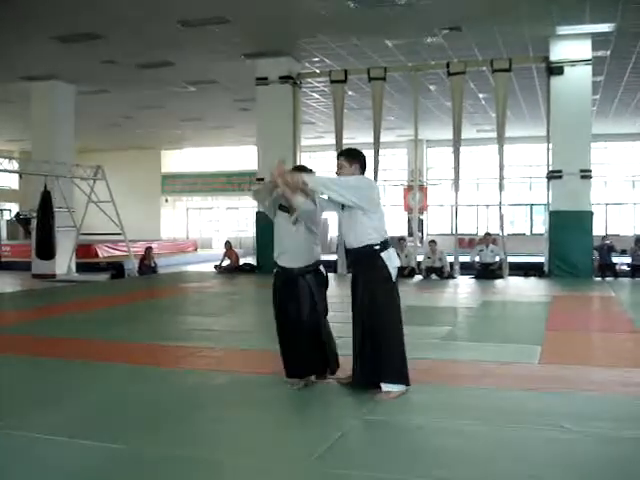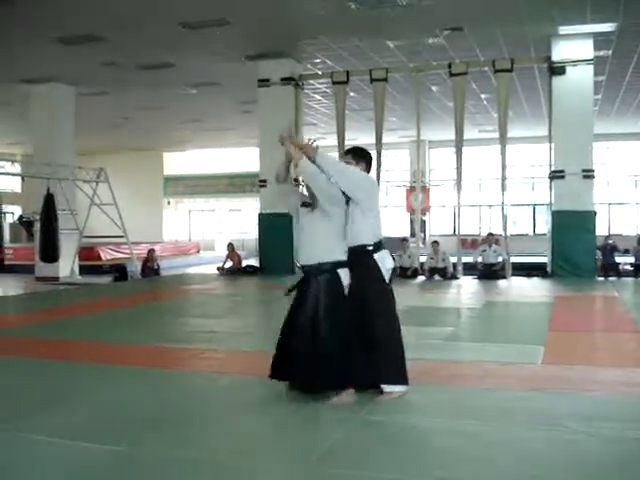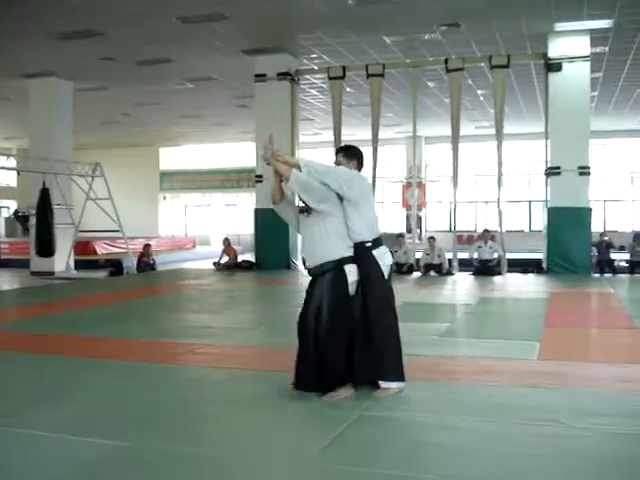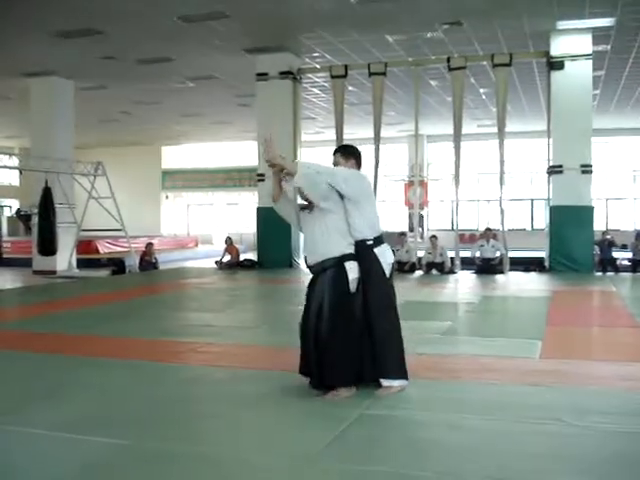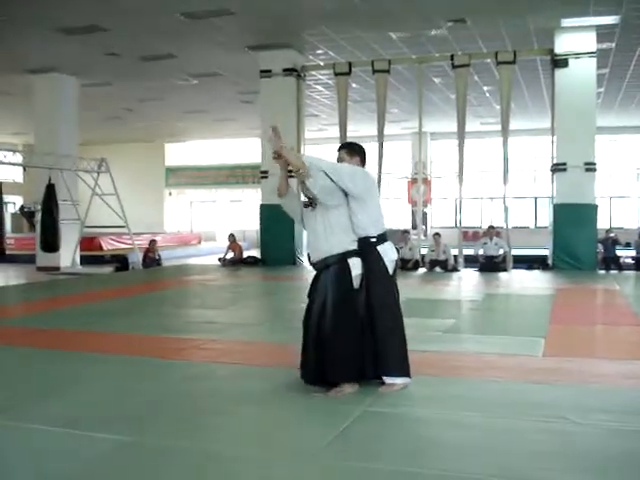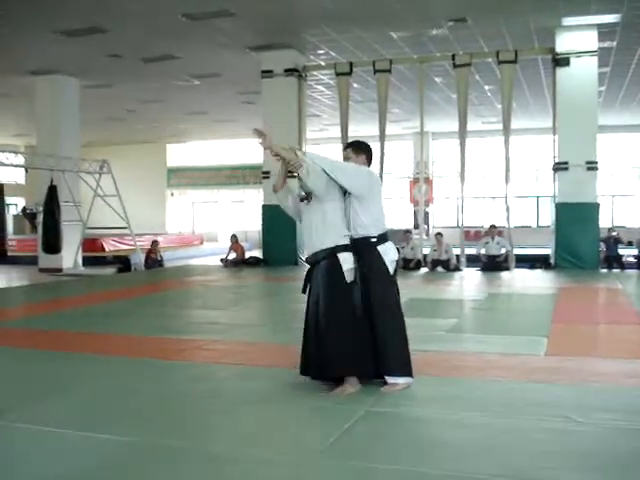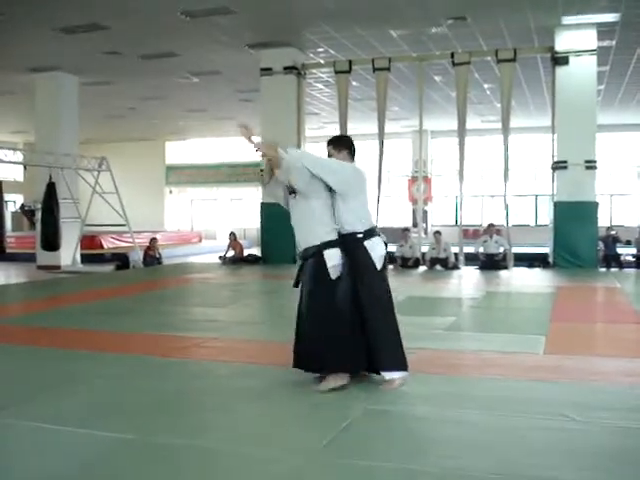
dt=0.4s
person 1, frame 1
left shoulder: (365, 187)
right shoulder: (345, 193)
left elbow: (328, 184)
right elbow: (324, 195)
left wrist: (298, 179)
right wrist: (299, 182)
left hip: (377, 262)
right hip: (361, 263)
left knee: (384, 321)
right knee: (363, 320)
left ankle: (395, 381)
right ankle: (365, 374)
person 1, frame 2
left shoulder: (366, 184)
right shoulder: (349, 190)
left elbow: (336, 169)
left wrist: (311, 153)
right wrist: (301, 157)
left hip: (371, 261)
right hip: (357, 262)
left knee: (382, 322)
right knee: (359, 322)
left ankle: (395, 382)
right ankle: (364, 376)
person 1, frame 3
left shoulder: (356, 182)
right shoulder: (344, 188)
left elbow: (321, 172)
right elbow: (321, 179)
left wrist: (287, 161)
left hip: (370, 257)
right hip: (356, 258)
left knee: (380, 317)
right knee: (358, 317)
left ankle: (392, 378)
right ankle: (364, 371)
person 1, frame 4
left shoulder: (357, 180)
right shoulder: (345, 186)
left elbow: (318, 172)
right elbow: (320, 180)
left wrist: (282, 162)
left hip: (372, 256)
right hip: (359, 256)
left knee: (382, 316)
right knee: (361, 316)
left ankle: (394, 377)
right ankle: (369, 370)
person 1, frame 5
left shoulder: (361, 178)
right shoulder: (349, 184)
left elbow: (323, 167)
left wrist: (284, 151)
left hip: (375, 254)
right hip: (361, 254)
left knee: (385, 314)
right knee: (364, 313)
left ankle: (397, 374)
person 1, frame 6
left shoulder: (366, 176)
right shoulder: (352, 182)
left elbow: (327, 166)
left wrist: (298, 157)
left hip: (376, 253)
right hip: (361, 253)
left knee: (386, 313)
right knee: (363, 312)
left ankle: (399, 374)
person 1, frame 7
left shoulder: (348, 173)
right shoulder: (341, 175)
left elbow: (309, 161)
left wrist: (278, 154)
left hip: (364, 248)
right hip: (353, 247)
left knee: (377, 308)
right knee: (356, 308)
left ankle: (394, 370)
person 2, frame 1
left shoulder: (312, 208)
right shoulder: (278, 202)
left elbow: (306, 208)
right elbow: (259, 196)
left wrist: (287, 190)
right wrist: (274, 185)
left hip: (309, 276)
right hip: (284, 276)
left knee: (313, 323)
right knee: (288, 326)
left ankle: (318, 368)
right ankle: (300, 371)
person 2, frame 2
left shoulder: (334, 200)
right shoulder: (302, 204)
left elbow: (315, 176)
right elbow: (282, 180)
left wrist: (293, 150)
right wrist: (289, 157)
left hip: (330, 278)
right hip: (311, 277)
left knee: (332, 331)
right knee: (297, 329)
left ankle: (344, 386)
right ankle: (303, 378)
person 2, frame 3
left shoulder: (330, 201)
right shoulder: (302, 215)
left elbow: (300, 181)
right elbow: (279, 201)
left wrist: (275, 162)
right wrist: (276, 174)
left hip: (339, 274)
right hip: (320, 277)
left knee: (334, 329)
right knee: (311, 327)
left ankle: (344, 383)
right ankle: (320, 378)
person 2, frame 4
left shoulder: (330, 199)
right shoulder: (303, 214)
right elbow: (280, 200)
right wrist: (276, 174)
left hip: (339, 272)
right hip: (322, 274)
left knee: (337, 328)
right knee: (314, 327)
left ankle: (346, 383)
right ankle: (325, 377)
person 2, frame 5
left shoulder: (334, 197)
right shoulder: (306, 211)
left elbow: (310, 173)
right elbow: (284, 195)
right wrist: (283, 168)
left hip: (342, 268)
right hip: (325, 272)
left knee: (341, 325)
right knee: (317, 323)
left ankle: (349, 379)
right ankle: (327, 375)
person 2, frame 6
left shoulder: (329, 191)
right shoulder: (303, 204)
left elbow: (309, 169)
right elbow: (280, 192)
left wrist: (277, 149)
right wrist: (283, 166)
left hip: (336, 262)
right hip: (321, 265)
left knee: (339, 318)
right knee: (321, 319)
left ankle: (351, 376)
right ankle: (329, 370)
person 2, frame 7
left shoulder: (313, 185)
right shoulder: (296, 196)
left elbow: (288, 164)
right elbow: (271, 180)
right wrist: (269, 160)
left hip: (325, 257)
right hip: (315, 259)
left knee: (325, 314)
right knee: (316, 314)
left ankle: (339, 372)
right ankle: (333, 368)
